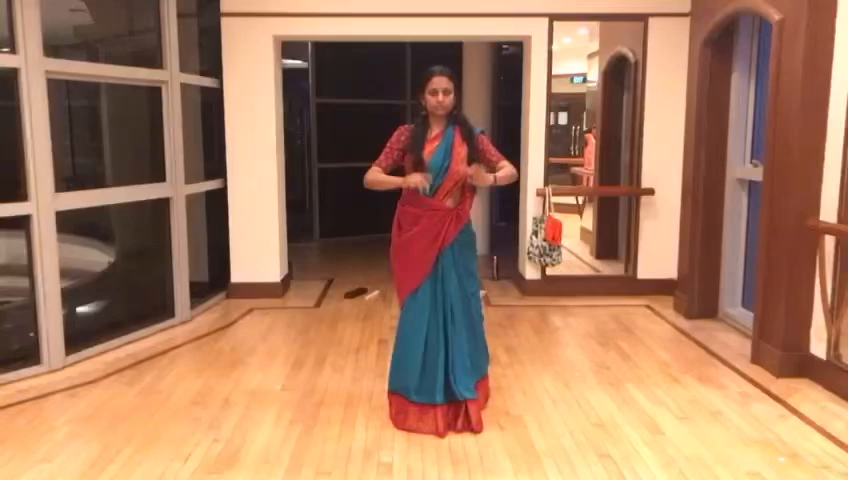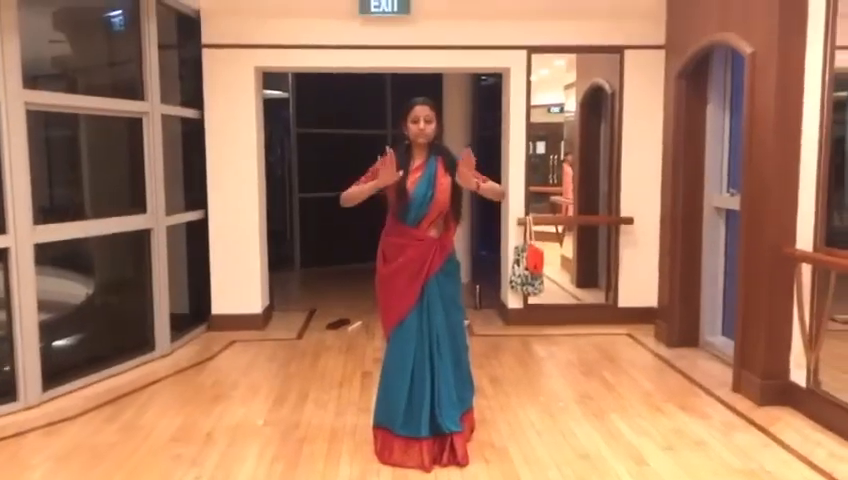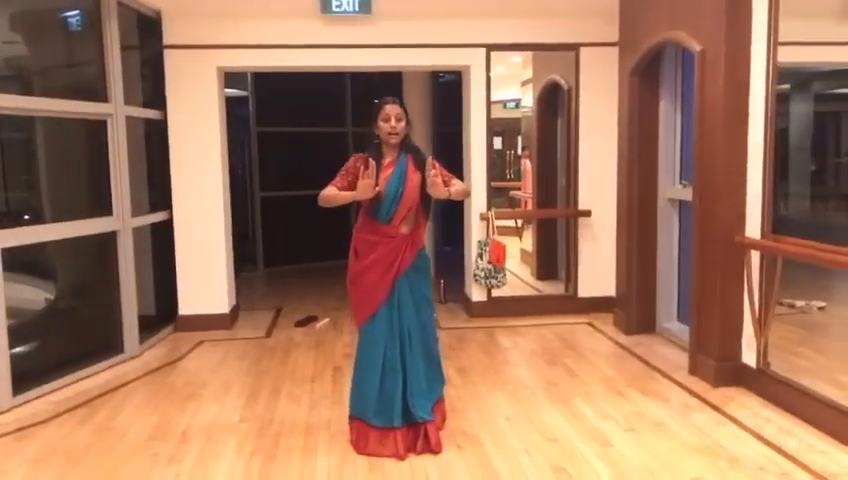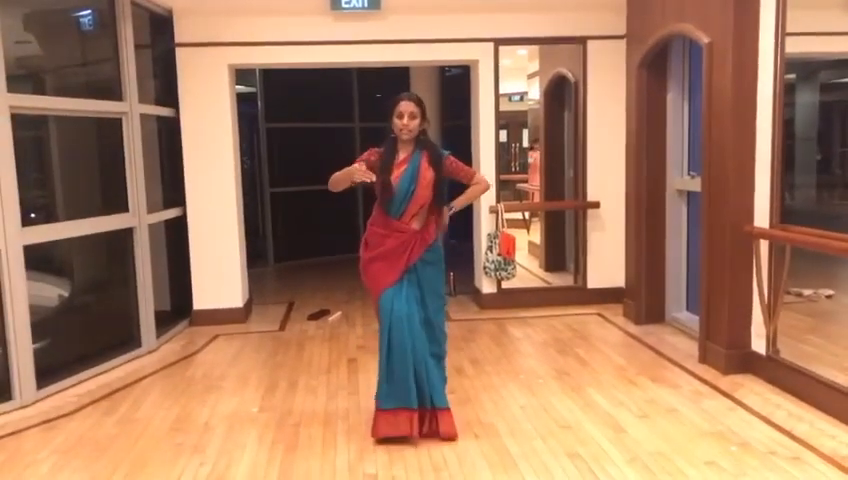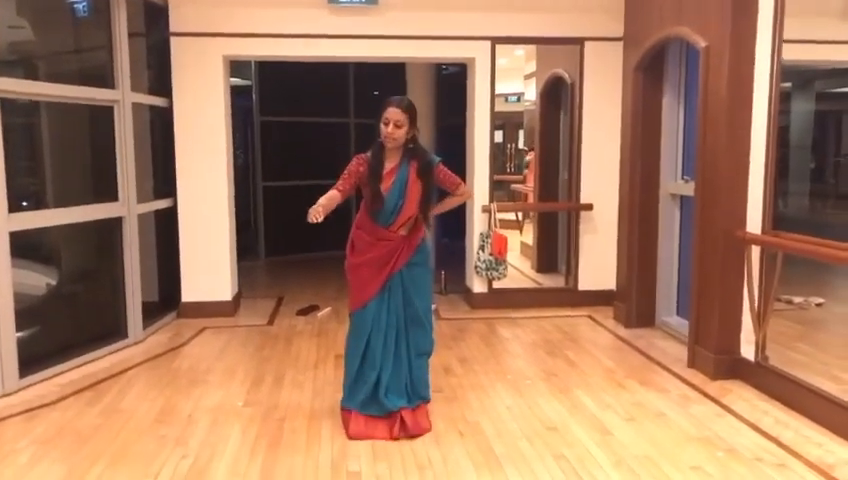
dt=0.7s
person 1, frame 1
left shoulder: (470, 137)
right shoulder: (406, 135)
left elbow: (510, 171)
right elbow: (370, 178)
left wrist: (487, 178)
right wrist: (404, 181)
left hip: (455, 236)
right hip: (415, 236)
left knee: (459, 309)
right knee: (419, 312)
left ankle: (460, 390)
right ankle: (419, 394)
person 1, frame 2
left shoulder: (451, 165)
right shoulder: (390, 163)
left elbow: (498, 194)
right elbow: (346, 199)
left wrist: (473, 184)
right wrist: (380, 183)
left hip: (439, 265)
right hip: (400, 265)
left knee: (443, 339)
right knee: (405, 342)
left ankle: (446, 422)
right ankle: (405, 427)
person 1, frame 3
left shoulder: (421, 163)
right shoulder: (361, 163)
left elbow: (464, 189)
right elbow: (324, 198)
left wrist: (442, 192)
right wrist: (358, 195)
left hip: (410, 259)
right hip: (372, 260)
left knee: (414, 331)
right knee: (377, 334)
left ankle: (417, 415)
right ankle: (379, 420)
person 1, frame 4
left shoulder: (437, 159)
right shoulder: (377, 157)
left elbow: (481, 183)
right elbow: (333, 185)
left wrist: (449, 208)
right wrist: (352, 172)
left hip: (423, 252)
right hip: (385, 251)
left knee: (426, 325)
right knee: (397, 321)
left ankle: (428, 405)
right ankle: (399, 407)
person 1, frame 5
left shoulder: (425, 164)
right shoulder: (364, 163)
left elbow: (462, 192)
right elbow: (338, 192)
left wrist: (428, 212)
right wrist: (320, 207)
left hip: (409, 255)
right hip: (370, 255)
left knee: (410, 325)
right knee: (369, 327)
left ankle: (408, 402)
right ankle: (366, 402)
